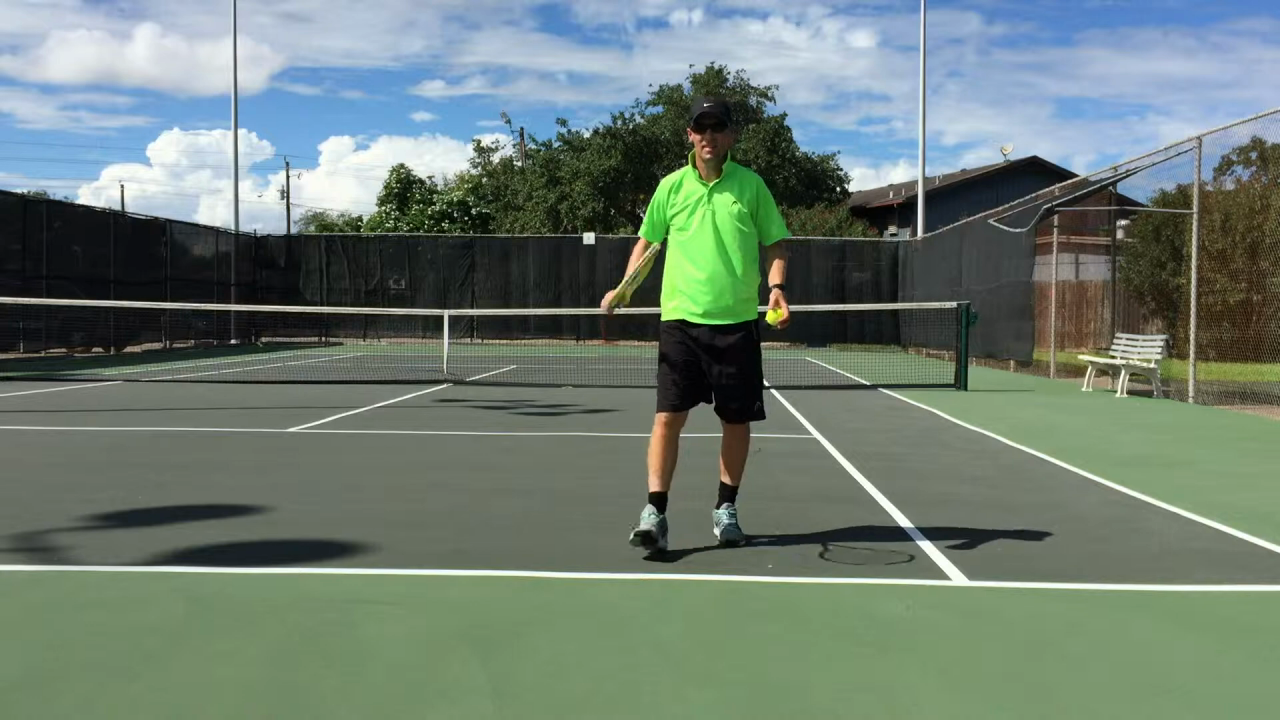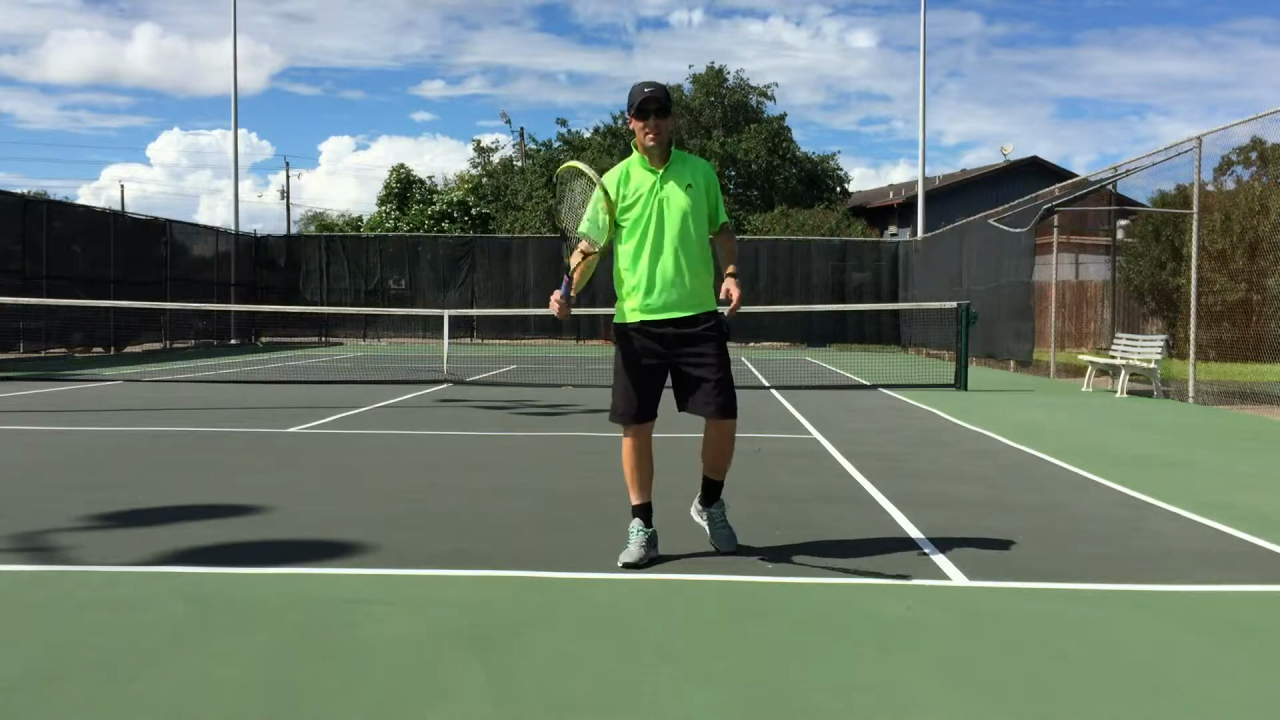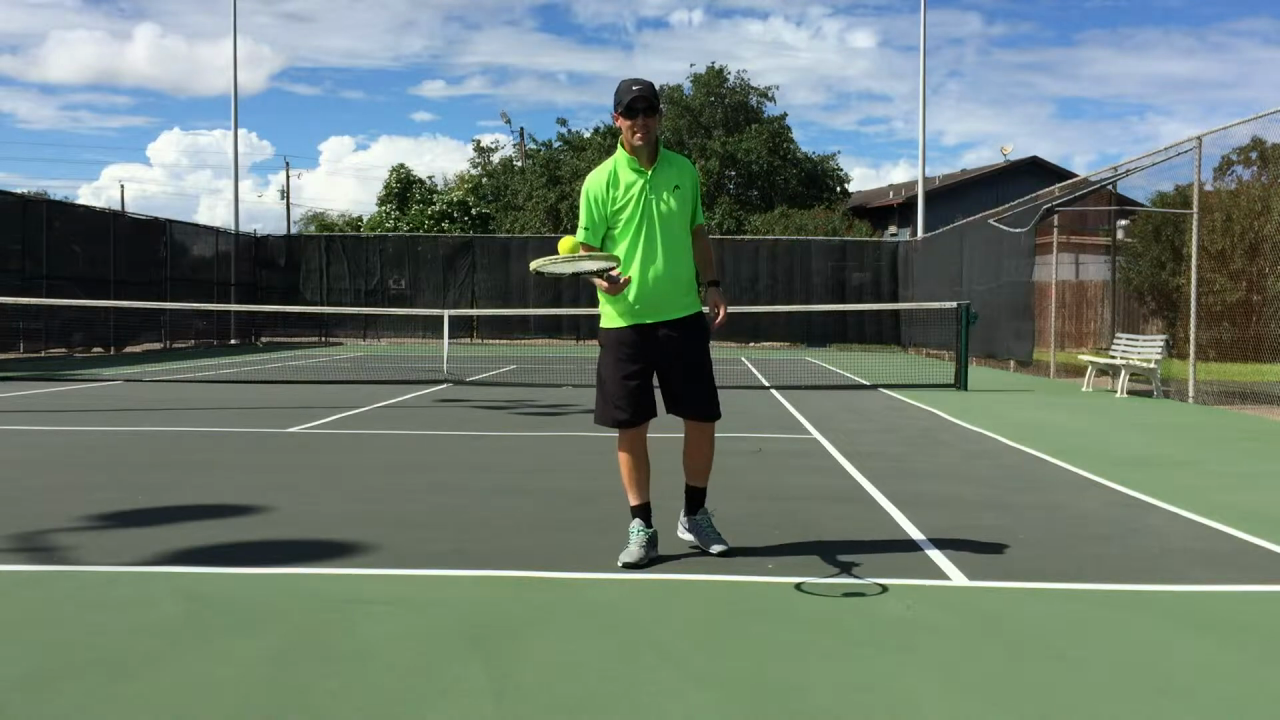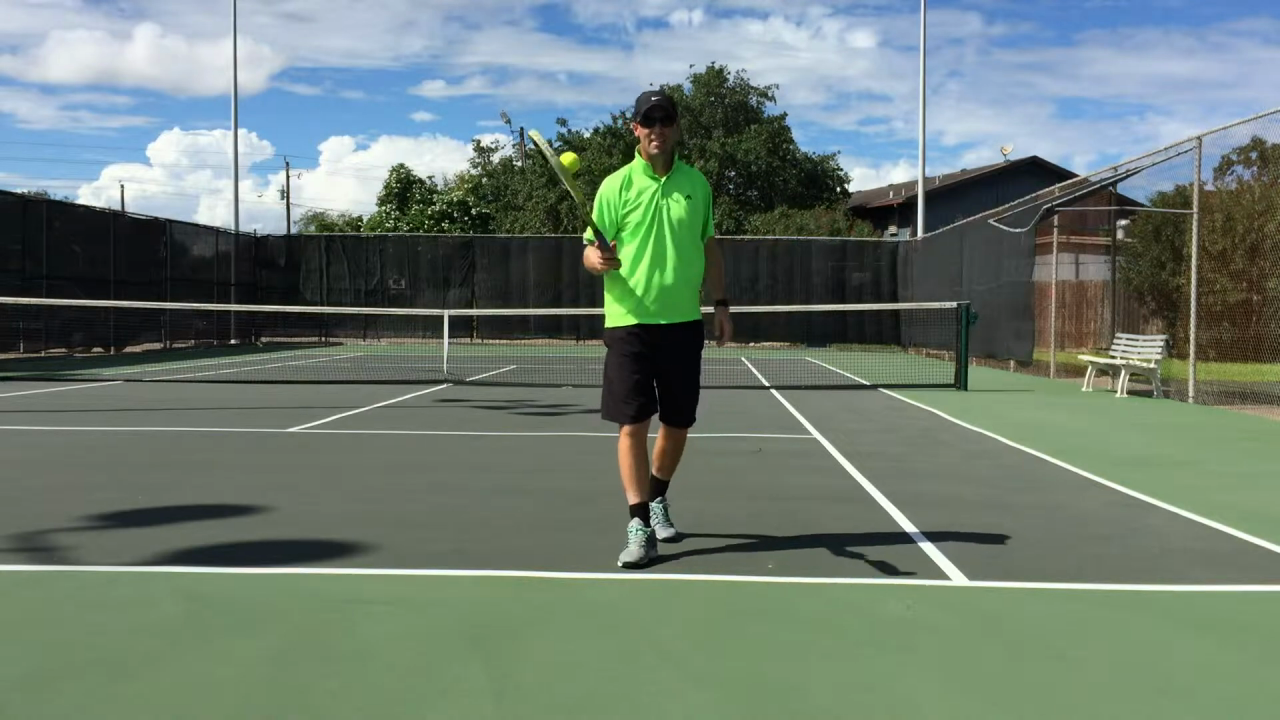
dt=0.5s
person 1, frame 1
left shoulder: (752, 185)
right shoulder: (671, 187)
left elbow: (775, 244)
right elbow: (646, 243)
left wrist: (776, 287)
right wrist: (623, 288)
left hip: (736, 322)
right hip: (681, 320)
left knee: (737, 421)
right knee: (669, 416)
left ankle: (725, 509)
right ankle: (655, 515)
person 1, frame 2
left shoulder: (701, 172)
right shoulder: (616, 180)
left elbow: (721, 231)
left wrist: (729, 274)
right wrist: (570, 290)
left hip: (699, 316)
right hip: (638, 319)
left knee: (722, 417)
right knee: (636, 425)
left ankle: (710, 503)
right ankle: (642, 530)
person 1, frame 3
left shoulder: (684, 171)
right shoulder: (600, 181)
right elbow: (587, 249)
left wrist: (711, 284)
right wrist: (601, 278)
left hip: (683, 318)
right hip: (625, 322)
left knee: (702, 419)
right knee: (631, 427)
left ankle: (695, 515)
right ankle: (641, 529)
person 1, frame 4
left shoulder: (696, 183)
right shoulder: (615, 185)
left elbow: (709, 248)
right elbow: (591, 254)
left wrist: (720, 302)
right wrist: (598, 260)
left hip: (683, 321)
right hip: (629, 321)
left knee: (677, 423)
right knee: (632, 425)
left ankle: (656, 501)
right ankle: (638, 528)
